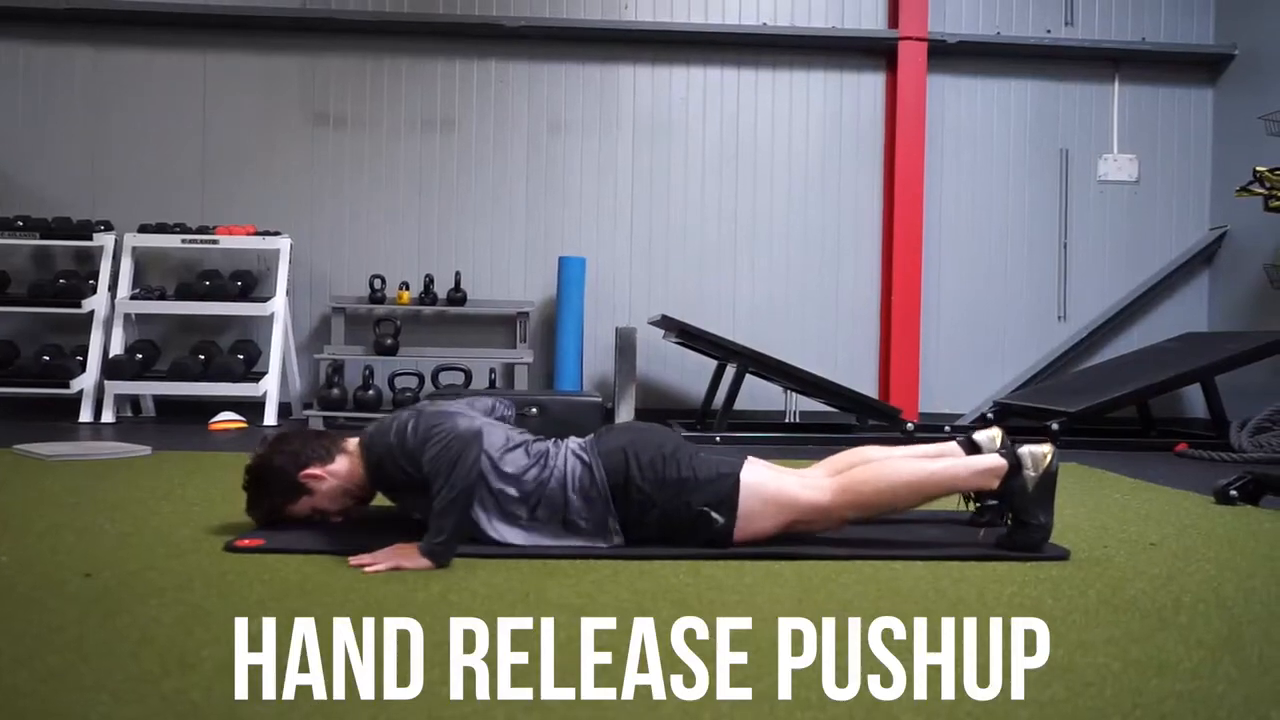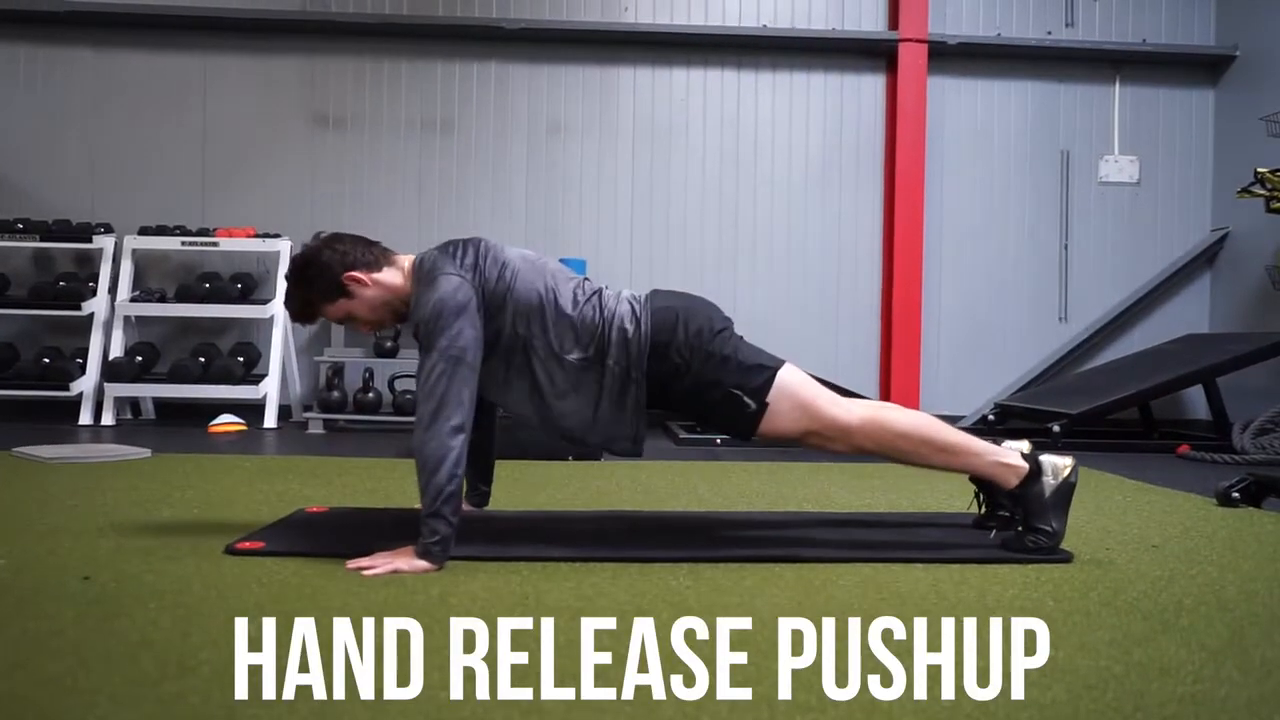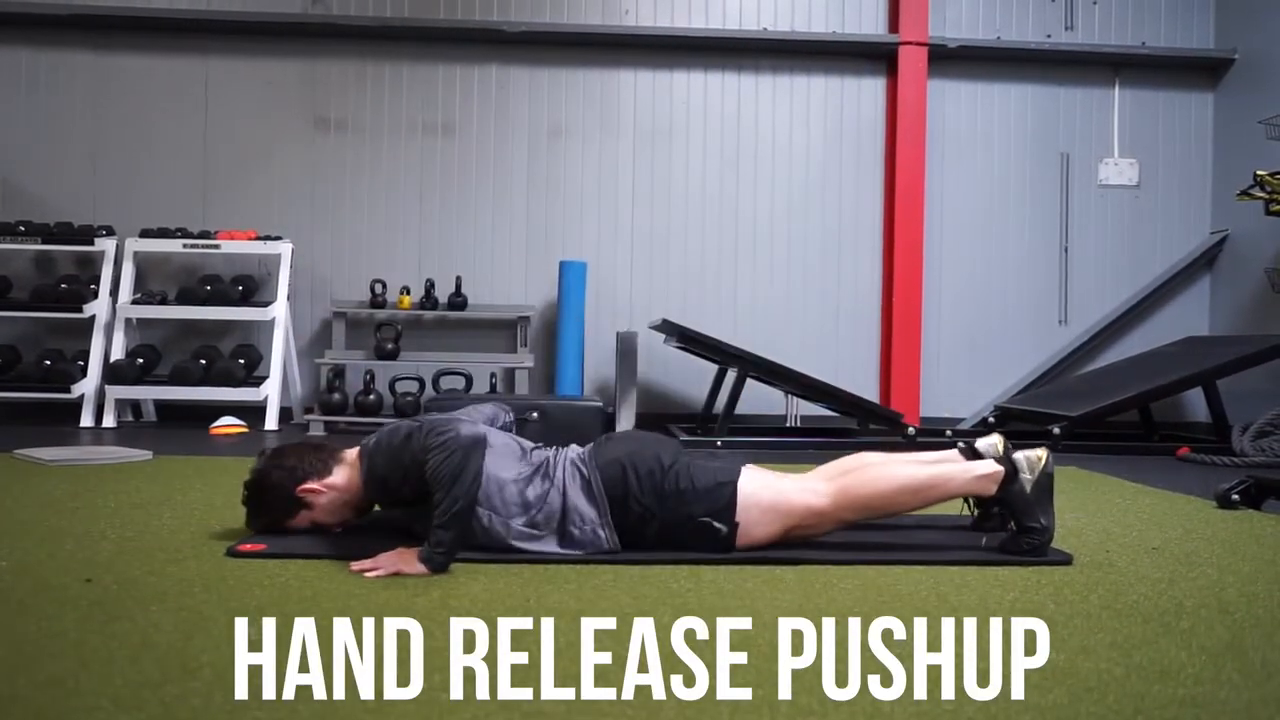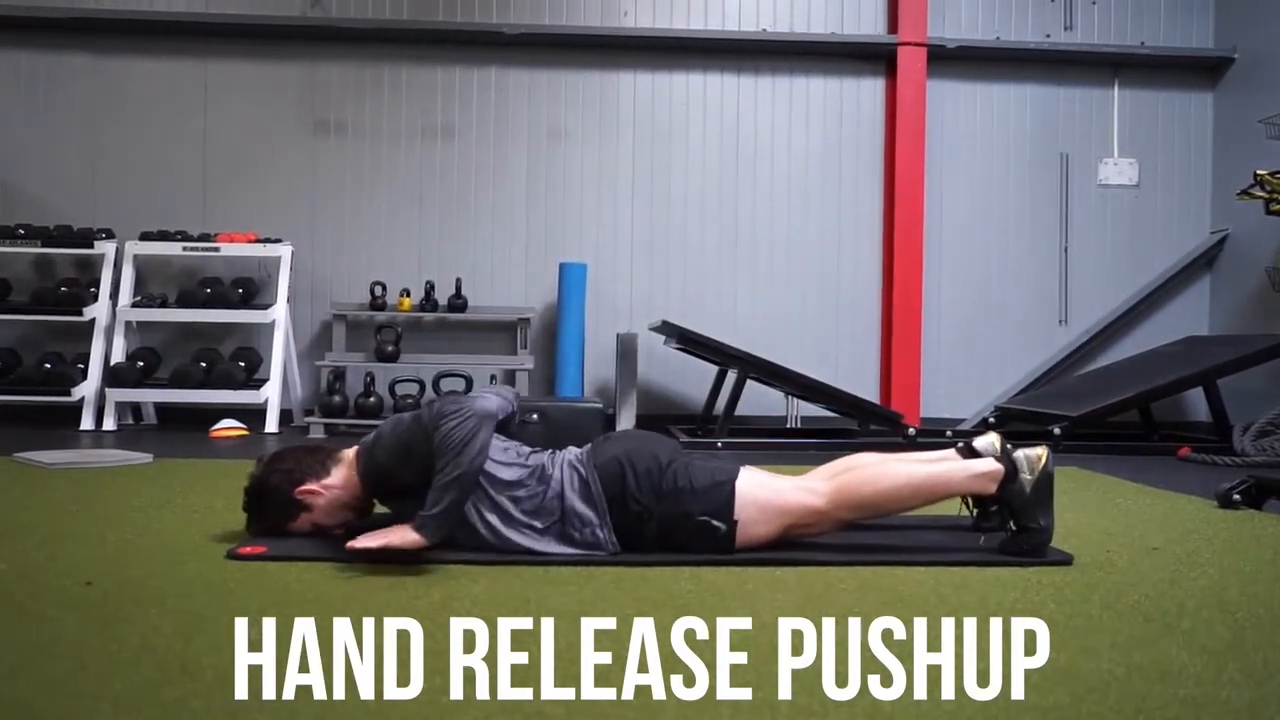
dt=1s
person 1, frame 1
left shoulder: (389, 440)
right shoulder: (408, 431)
left elbow: (466, 435)
right elbow: (484, 421)
left wrist: (433, 547)
right wrist: (449, 515)
left hip: (627, 485)
right hip: (617, 467)
left knee: (819, 500)
right knee: (814, 485)
left ankle: (1006, 467)
right ankle: (970, 449)
person 1, frame 2
left shoulder: (440, 289)
right shoulder: (447, 281)
left elbow: (443, 416)
right elbow: (479, 395)
left wrist: (431, 543)
right wrist: (472, 496)
left hip: (665, 347)
right hip: (656, 344)
left knee: (840, 424)
right knee: (832, 427)
left ankle: (1028, 475)
right ankle: (1002, 459)
person 1, frame 3
left shoulder: (384, 459)
right shoulder: (403, 451)
left elbow: (464, 442)
right elbow: (493, 413)
left wrist: (432, 554)
right wrist: (438, 522)
left hip: (626, 496)
right hip: (615, 476)
left knee: (815, 506)
right knee: (810, 495)
left ankle: (1002, 474)
right ankle: (977, 457)
person 1, frame 4
left shoulder: (385, 454)
right shoulder: (403, 456)
left elbow: (472, 414)
right elbow: (500, 400)
left wrist: (425, 525)
left hip: (626, 496)
right hip: (615, 478)
left knee: (813, 505)
right knee: (811, 491)
left ankle: (1001, 473)
right ankle: (975, 456)
